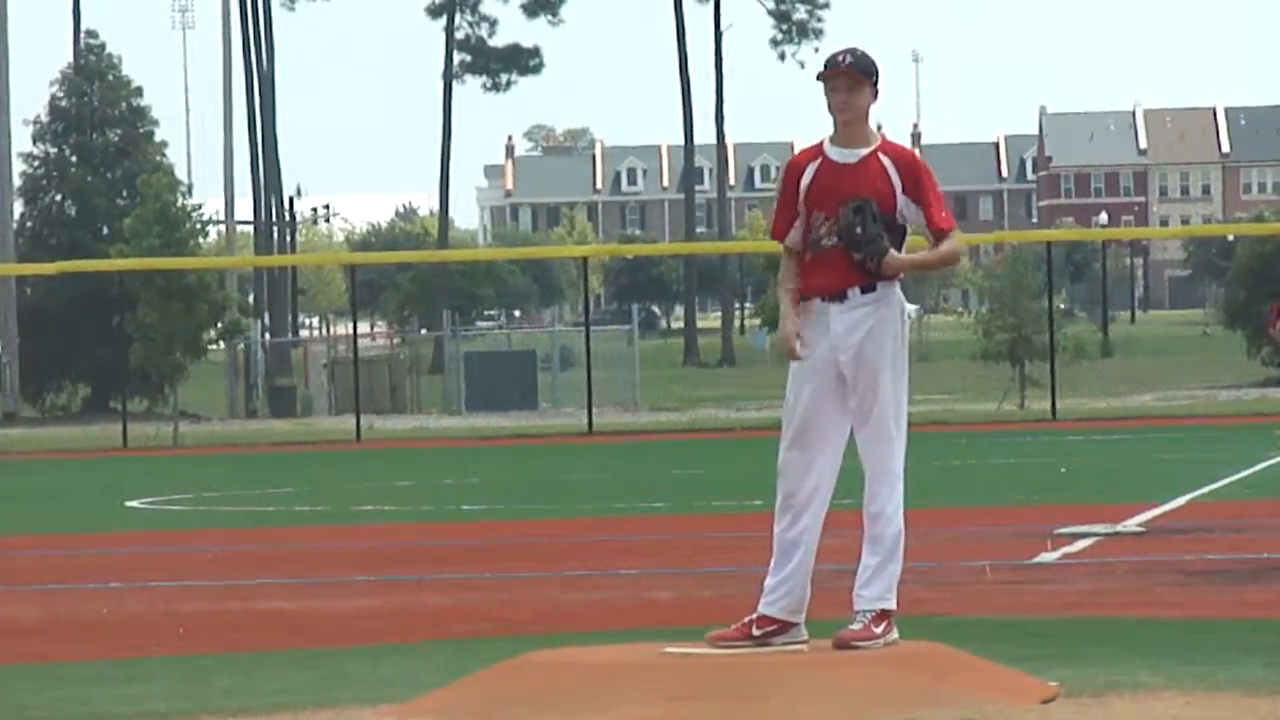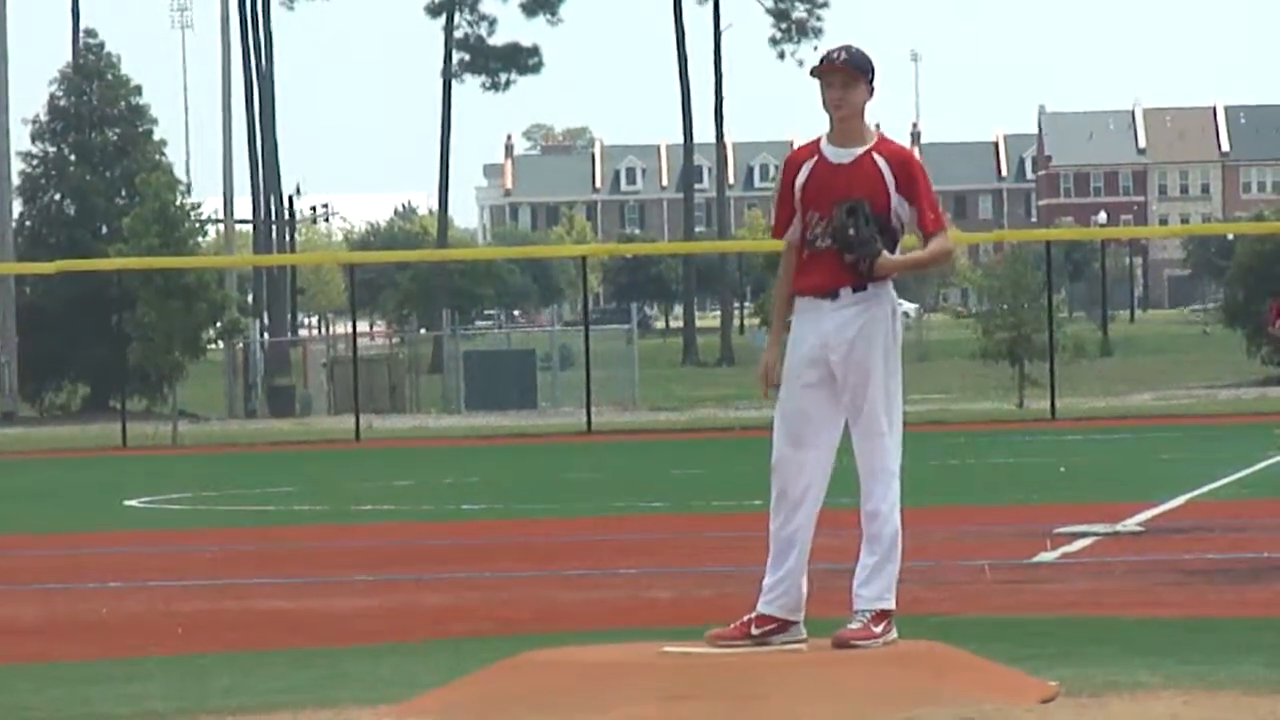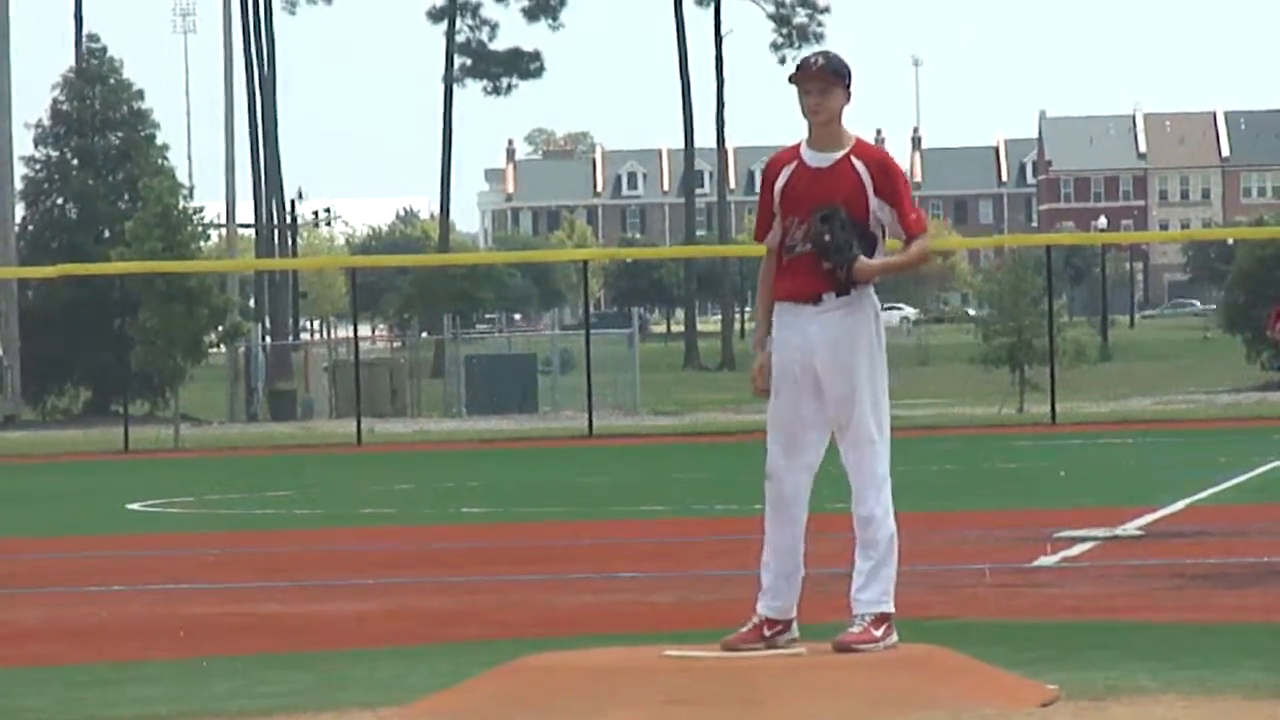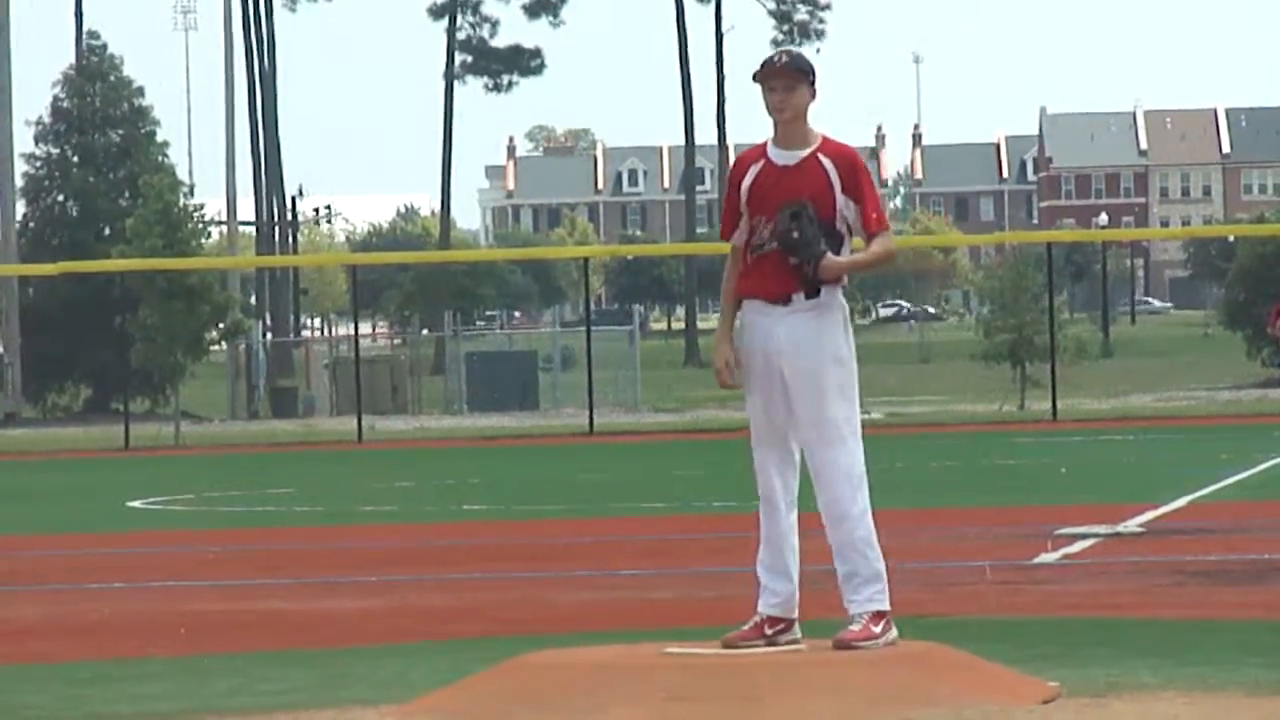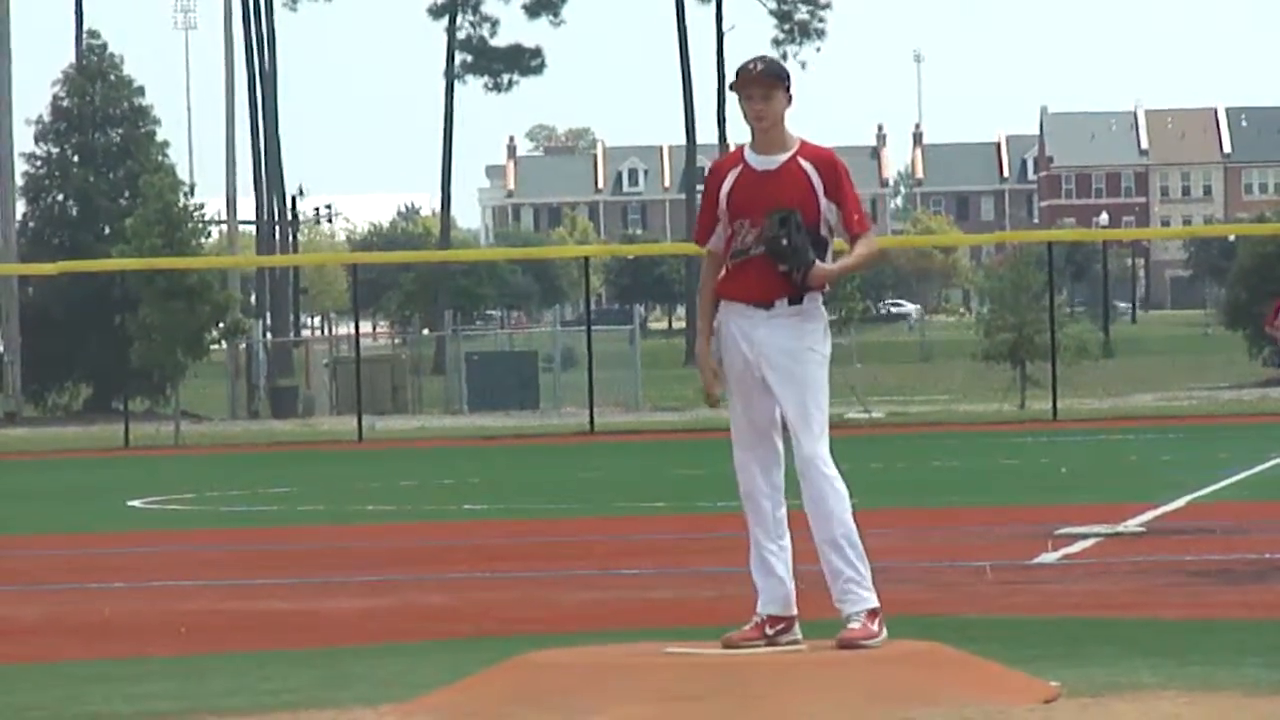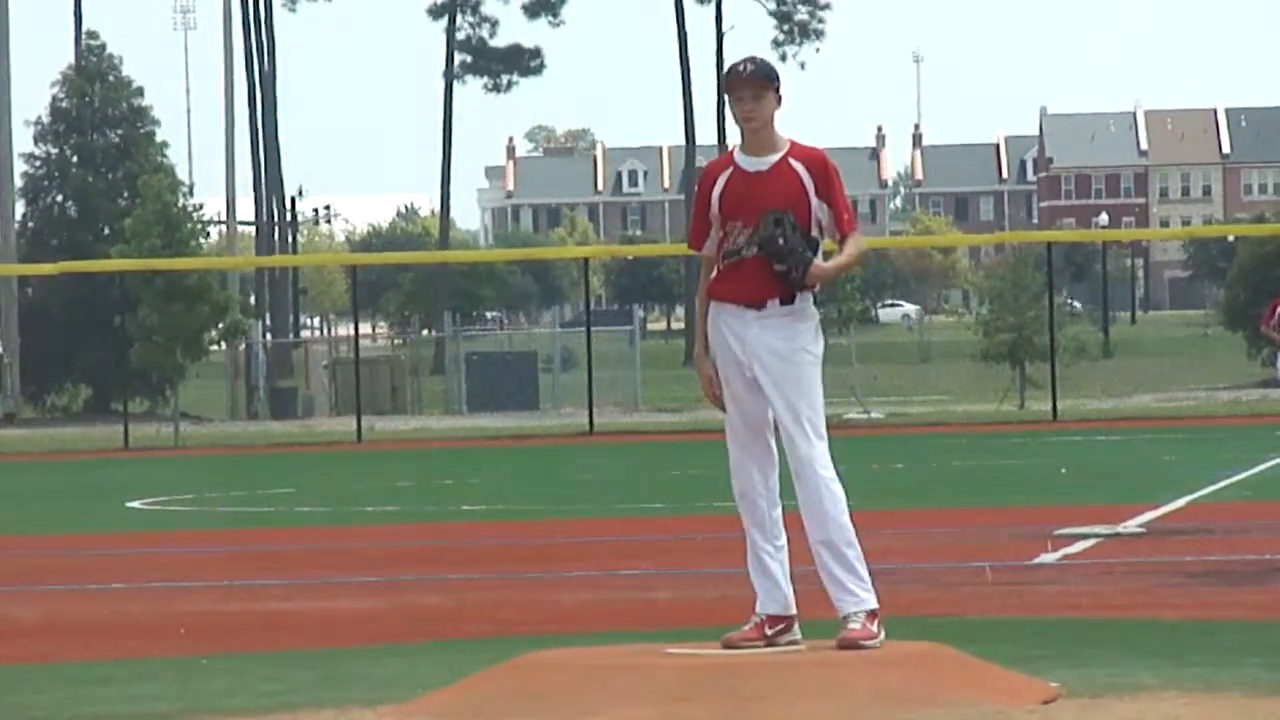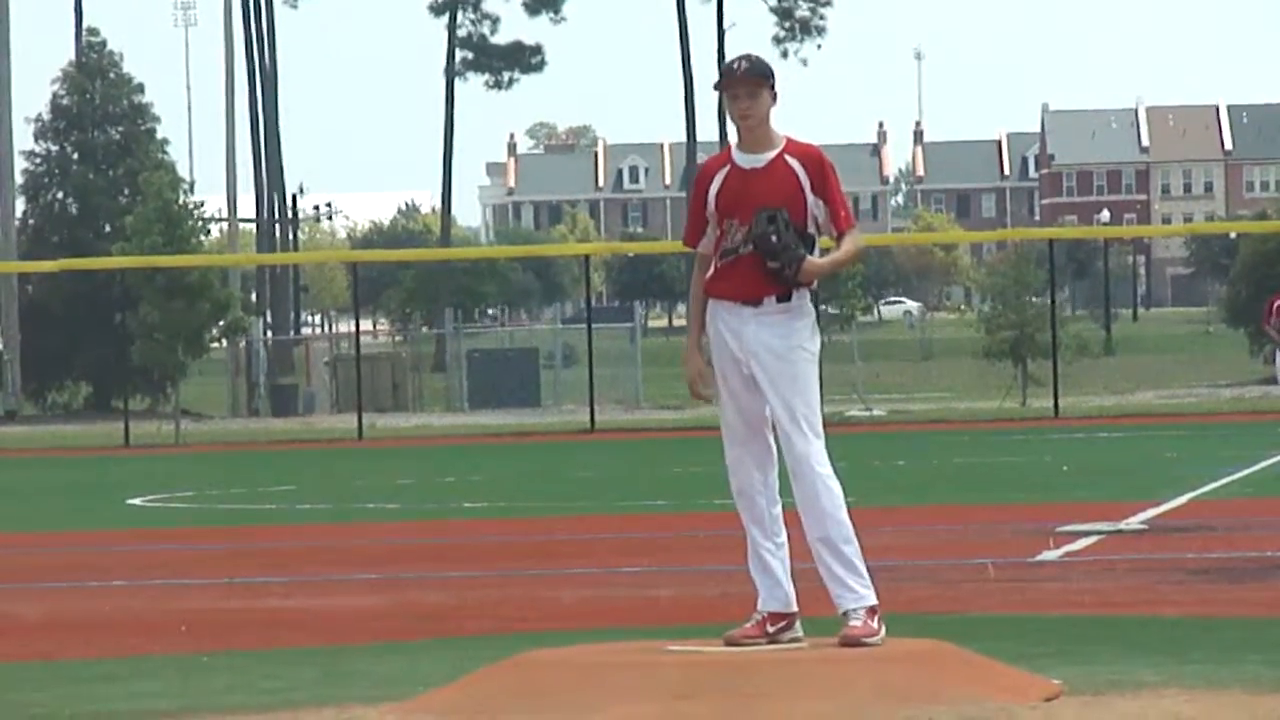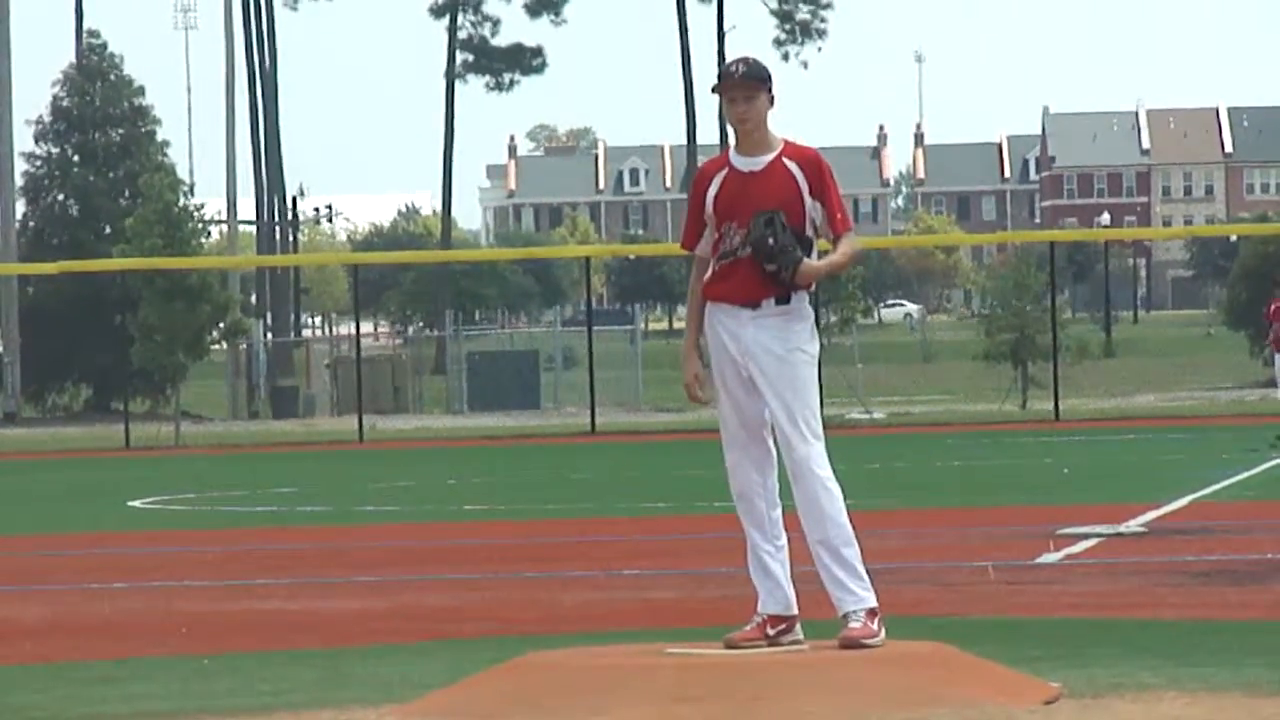
dt=0.3s
person 1, frame 1
left shoulder: (901, 163)
right shoulder: (802, 167)
left elbow: (951, 246)
right elbow: (789, 257)
left wrist: (905, 260)
right wrist: (787, 313)
left hip: (875, 315)
right hip: (817, 322)
left knee: (882, 461)
right knee: (800, 466)
left ankle: (877, 609)
right ankle: (780, 610)
person 1, frame 2
left shoulder: (895, 161)
right shoulder: (800, 164)
left elbow: (943, 243)
right elbow: (789, 256)
left wrist: (897, 261)
right wrist: (775, 340)
left hip: (866, 315)
right hip: (809, 317)
left knee: (877, 460)
right knee: (793, 465)
left ankle: (876, 608)
right ankle: (779, 609)
person 1, frame 3
left shoulder: (874, 164)
right shoulder: (779, 169)
left elbow: (921, 244)
right elbow: (771, 260)
left wrist: (877, 266)
right wrist: (760, 343)
left hip: (849, 319)
right hip: (790, 323)
left knee: (867, 465)
right knee: (783, 470)
left ankle: (876, 611)
right ankle: (776, 611)
person 1, frame 4
left shoulder: (841, 161)
right shoulder: (746, 168)
left elbow: (884, 243)
right elbow: (736, 257)
left wrist: (846, 262)
right wrist: (724, 334)
left hip: (817, 318)
right hip: (760, 321)
left knee: (835, 460)
right knee: (771, 465)
left ankle: (871, 606)
right ankle: (777, 609)
person 1, frame 5
left shoulder: (822, 165)
right shoulder: (723, 173)
left elbow: (866, 242)
right elbow: (713, 263)
left wrist: (833, 269)
right wrist: (703, 343)
left hip: (797, 323)
right hip: (738, 324)
left knee: (812, 457)
right knee: (754, 466)
left ankle: (861, 604)
right ankle: (776, 609)
person 1, frame 6
left shoulder: (812, 165)
right shoulder: (714, 177)
left elbow: (854, 242)
right elbow: (706, 267)
left wrist: (828, 268)
right wrist: (701, 350)
left hip: (789, 323)
right hip: (729, 326)
left knee: (810, 458)
right knee: (749, 467)
left ankle: (860, 606)
right ankle: (775, 610)
person 1, frame 7
left shoulder: (808, 162)
right shoulder: (711, 174)
left elbow: (851, 240)
right elbow: (702, 265)
left wrist: (823, 264)
right wrist: (693, 346)
left hip: (785, 320)
right hip: (726, 324)
left knee: (807, 455)
right knee: (747, 465)
left ankle: (860, 603)
right ankle: (776, 608)
person 1, frame 8
left shoulder: (806, 165)
right shoulder: (709, 177)
left elbow: (848, 243)
right elbow: (700, 268)
left wrist: (820, 266)
right wrist: (690, 350)
left hip: (784, 322)
right hip: (725, 326)
left knee: (806, 457)
right knee: (747, 467)
left ankle: (860, 605)
right ankle: (777, 610)
